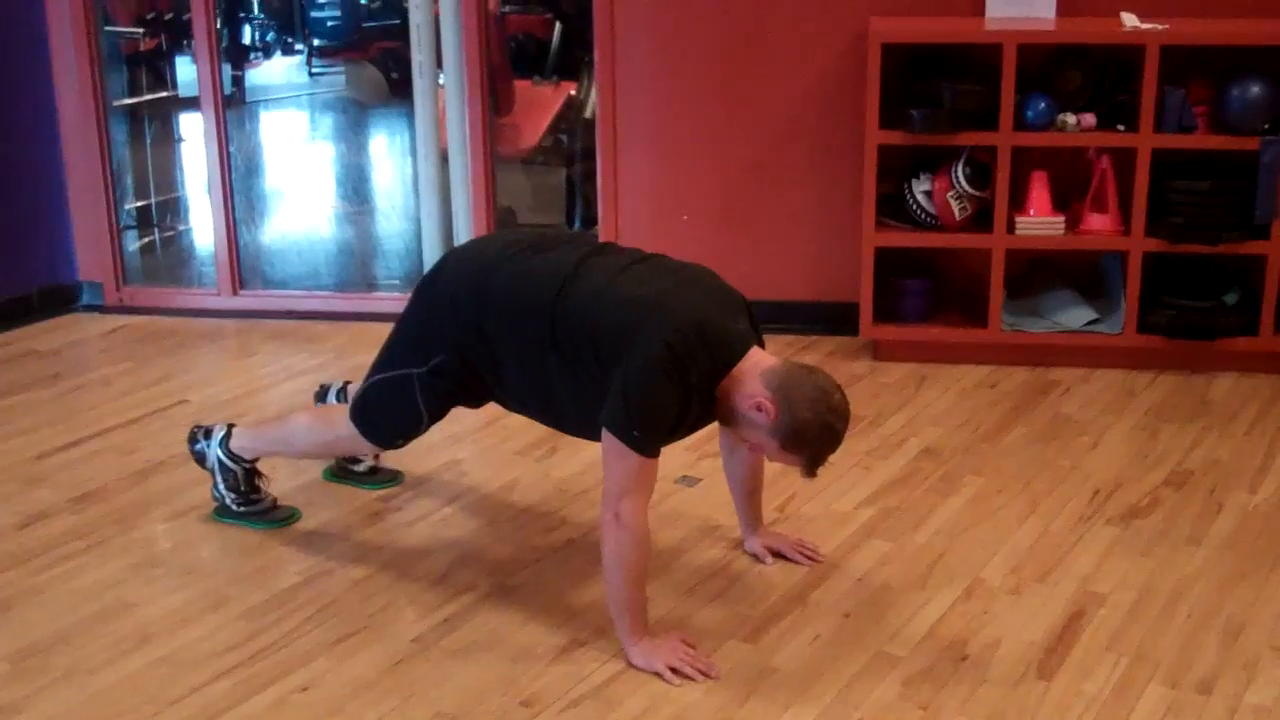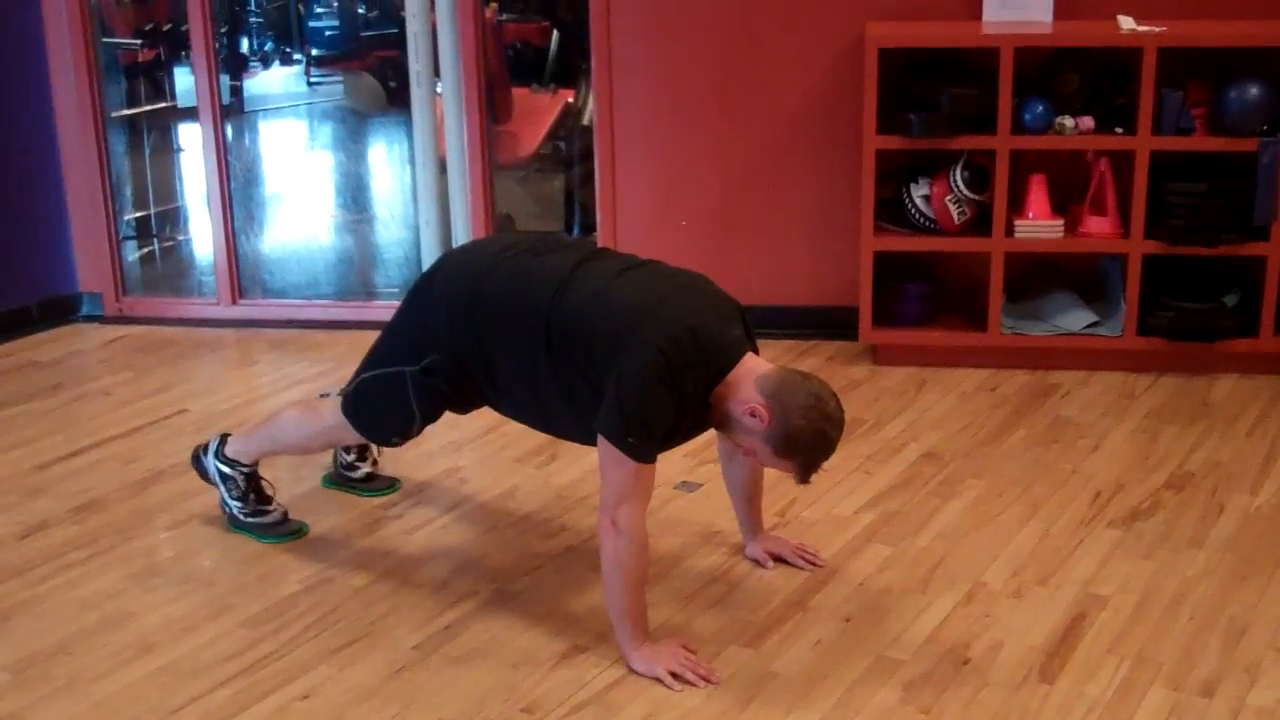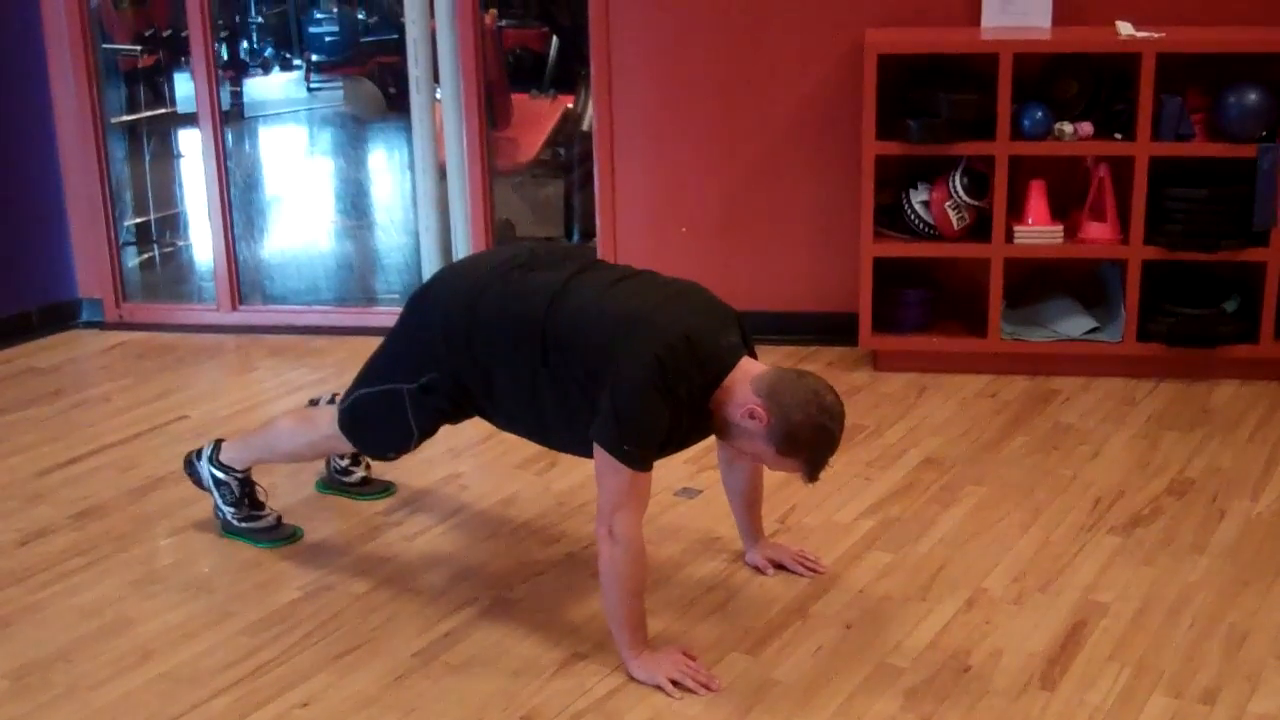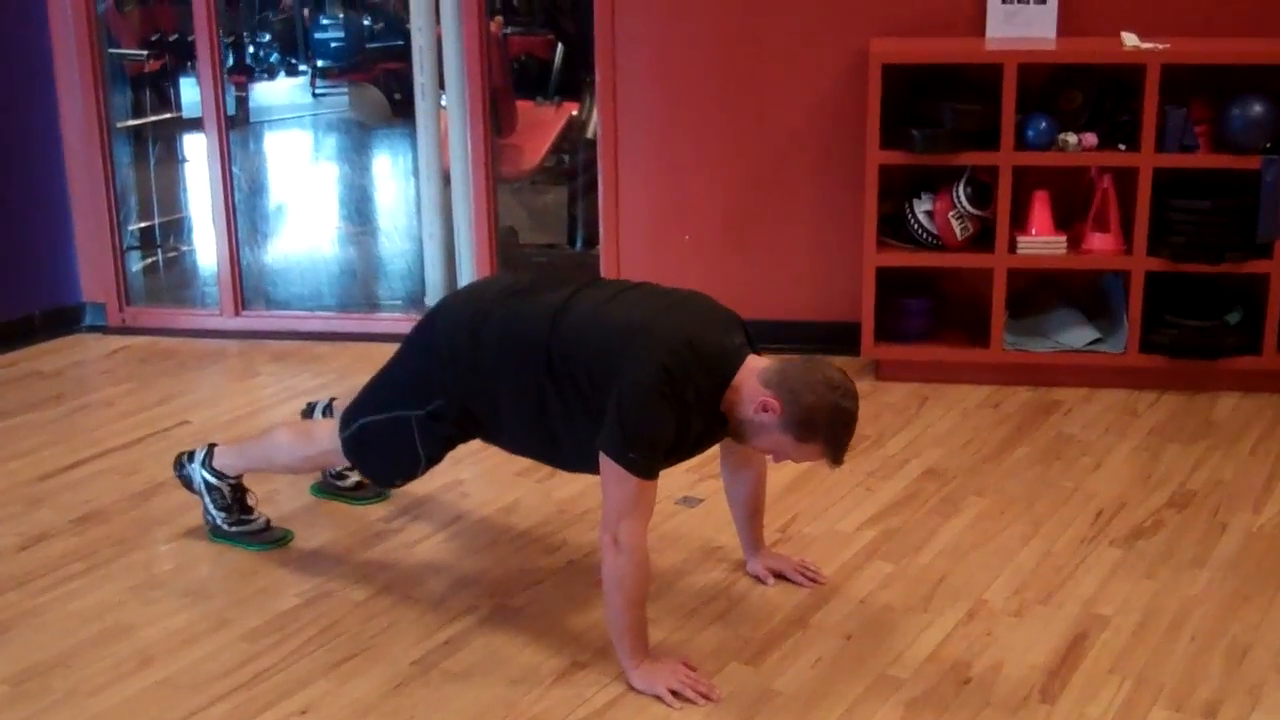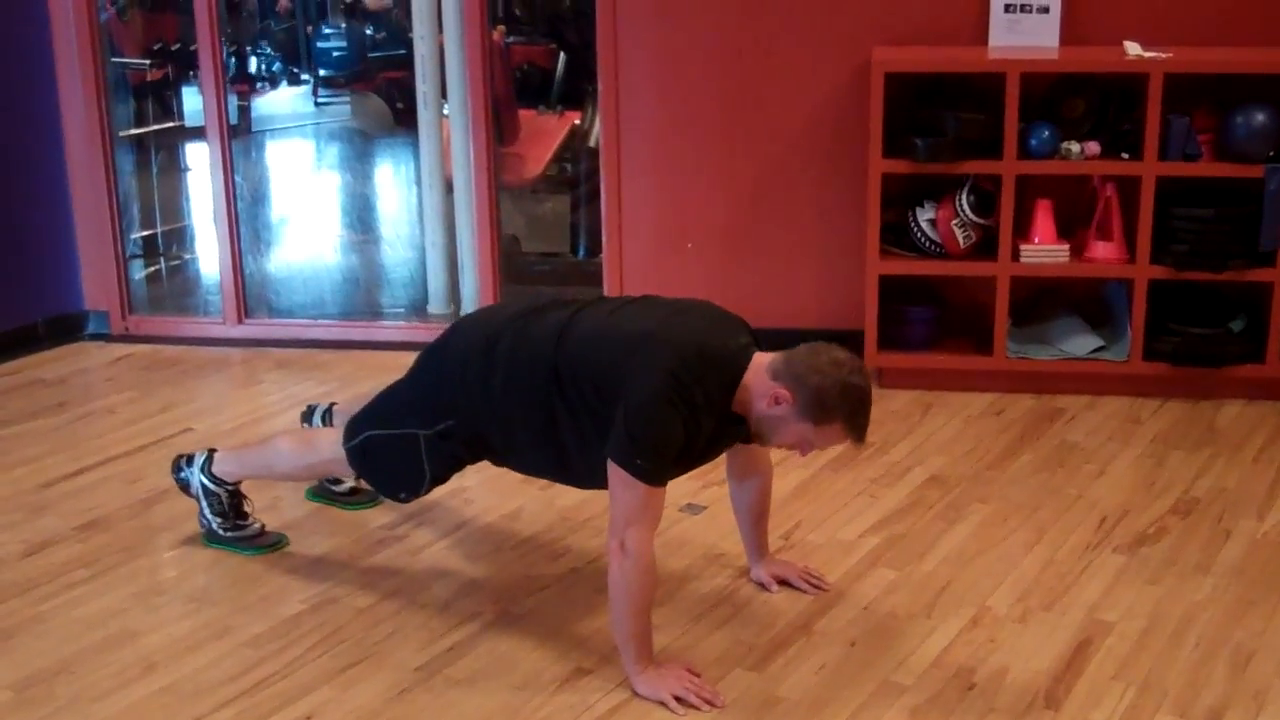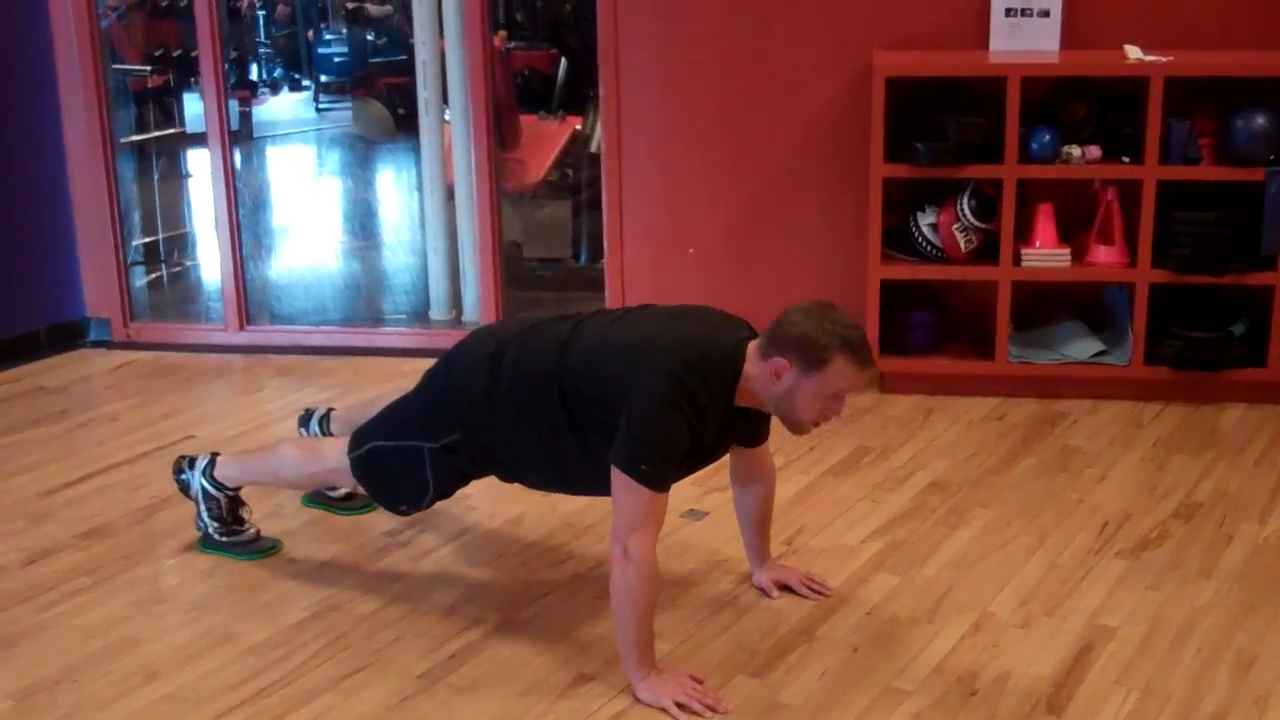
dt=0.2s
person 1, frame 1
left shoulder: (739, 337)
right shoulder: (664, 367)
left elbow: (735, 439)
right elbow: (622, 513)
left wrist: (753, 528)
right wrist: (637, 640)
left hip: (518, 271)
right hip: (470, 298)
right knee: (368, 431)
left ankle: (343, 393)
right ankle: (228, 446)
person 1, frame 2
left shoulder: (734, 346)
right shoulder: (657, 374)
left elbow: (736, 448)
right elbow: (620, 520)
left wrist: (754, 533)
right wrist: (637, 646)
left hip: (518, 276)
right hip: (465, 301)
right knee: (362, 415)
left ankle: (348, 456)
right ankle: (230, 457)
person 1, frame 3
left shoulder: (733, 356)
right shoulder: (652, 380)
left elbow: (737, 456)
right elbow: (617, 528)
left wrist: (755, 541)
right wrist: (637, 654)
left hip: (514, 292)
right hip: (461, 321)
right knee: (357, 427)
left ankle: (331, 402)
right ankle: (222, 462)
person 1, frame 4
left shoulder: (738, 358)
right shoulder: (658, 386)
left elbow: (740, 460)
right elbow: (621, 537)
left wrist: (756, 549)
right wrist: (638, 662)
left hip: (514, 320)
right hip: (468, 348)
right knee: (354, 446)
left ankle: (330, 410)
right ankle: (214, 468)
person 1, frame 5
left shoulder: (745, 362)
right shoulder: (668, 393)
left elbow: (749, 466)
right elbow: (629, 543)
left wrist: (759, 557)
left hip: (515, 353)
right hip: (476, 377)
right knee: (354, 453)
left ankle: (328, 414)
right ankle: (211, 472)
person 1, frame 6
left shoulder: (748, 360)
right shoulder: (672, 394)
left elbow: (752, 468)
right elbow: (632, 547)
left wrist: (760, 562)
left hip: (520, 370)
right hip: (483, 397)
left knee: (394, 433)
right knee: (354, 465)
left ankle: (323, 420)
right ankle: (212, 476)
